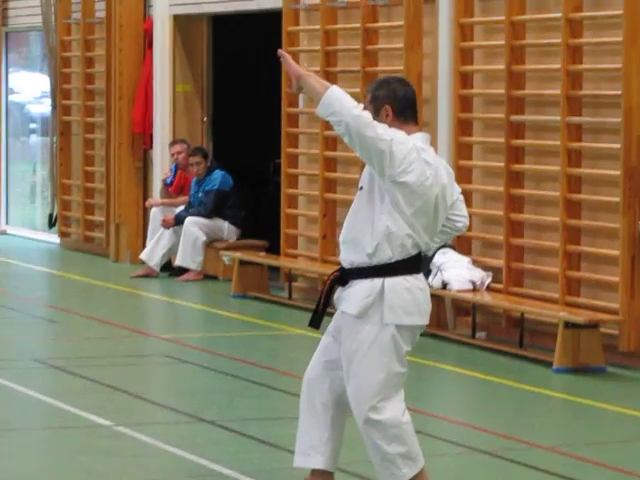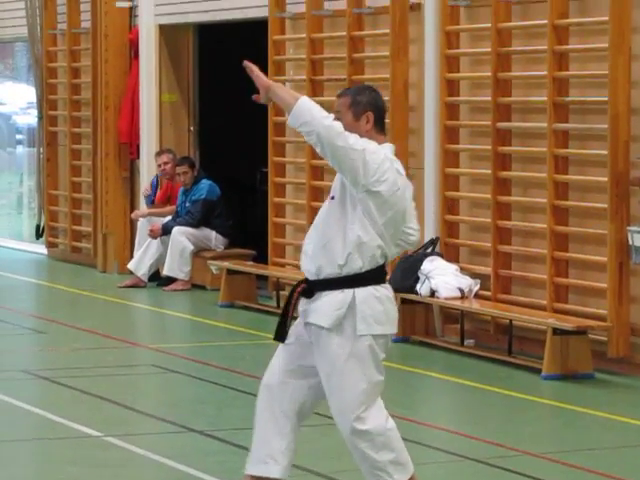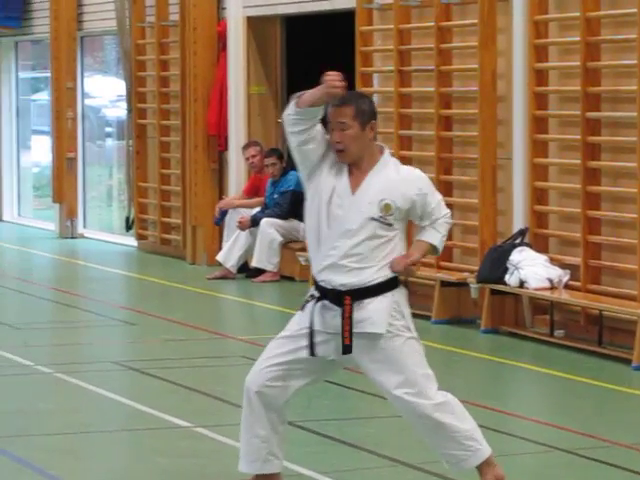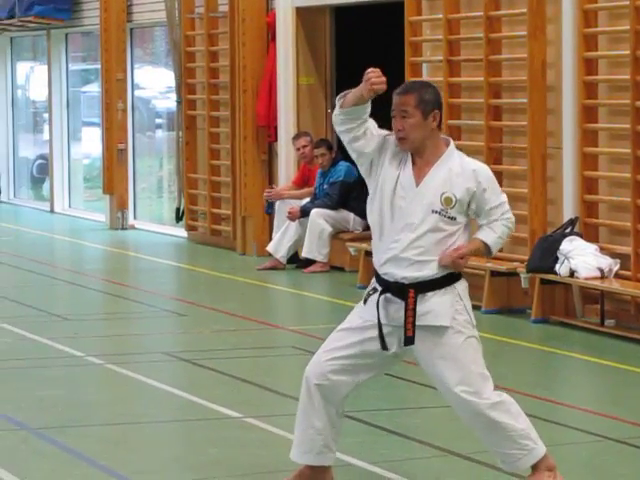
dt=0.7s
person 1, frame 1
left shoulder: (401, 154)
right shoulder: (434, 164)
left elbow: (346, 116)
right elbow: (454, 221)
left wrist: (302, 75)
left hip: (383, 297)
right hip: (368, 293)
left knee: (372, 398)
right knee: (323, 381)
person 1, frame 2
left shoulder: (376, 164)
right shoulder: (370, 171)
left elbow: (320, 126)
right elbow: (407, 237)
left wrist: (272, 88)
left hip: (352, 312)
right hip: (322, 306)
left knee: (358, 411)
right knee: (281, 387)
person 1, frame 3
left shoulder: (407, 180)
right shoulder: (319, 161)
left elbow: (439, 219)
right elbow: (297, 116)
left wrist: (416, 252)
right wrist: (321, 95)
left hip: (378, 312)
right hip: (323, 310)
left knee: (421, 396)
right knee: (262, 383)
person 1, frame 4
left shoulder: (471, 173)
right shoulder: (386, 155)
left elbow: (501, 220)
right elbow: (348, 122)
left wrist: (470, 248)
right wrist: (361, 93)
left hip: (438, 306)
right hip: (383, 302)
left knee: (474, 394)
right knee: (323, 374)
person 2, frame 1
left shoulder: (218, 178)
right shoulder: (197, 180)
left elbow: (206, 210)
right elbow: (190, 208)
left wrist: (176, 218)
right wrist: (174, 218)
left hip: (228, 226)
right hip: (211, 222)
left knee: (191, 222)
right knee: (172, 225)
left ankle: (195, 270)
right ankle: (152, 266)
person 2, frame 2
left shoulder: (205, 188)
right shoulder: (184, 190)
left elbow: (194, 219)
right elbow: (177, 217)
left wrist: (164, 228)
right wrist: (161, 227)
left hip: (216, 235)
right hip: (198, 232)
left knee: (178, 231)
right knee: (160, 236)
left ankle: (183, 280)
right ankle: (140, 276)
person 2, frame 3
left shoulder: (293, 180)
right shoulder: (272, 182)
left elbow: (282, 211)
right elbow: (266, 208)
left wrist: (252, 220)
right wrist: (250, 220)
left hip: (302, 226)
right hip: (286, 222)
left knee: (267, 224)
right knee: (249, 228)
left ankle: (272, 271)
right ankle: (229, 268)
person 2, frame 4
left shoulder: (343, 170)
right shoulder: (322, 172)
left elbow: (332, 201)
right elbow: (316, 199)
left wrist: (303, 210)
right wrist: (300, 209)
left hip: (355, 217)
right hip: (338, 213)
left knee: (317, 213)
right knee: (300, 218)
left ankle: (322, 262)
right ankle: (279, 258)
